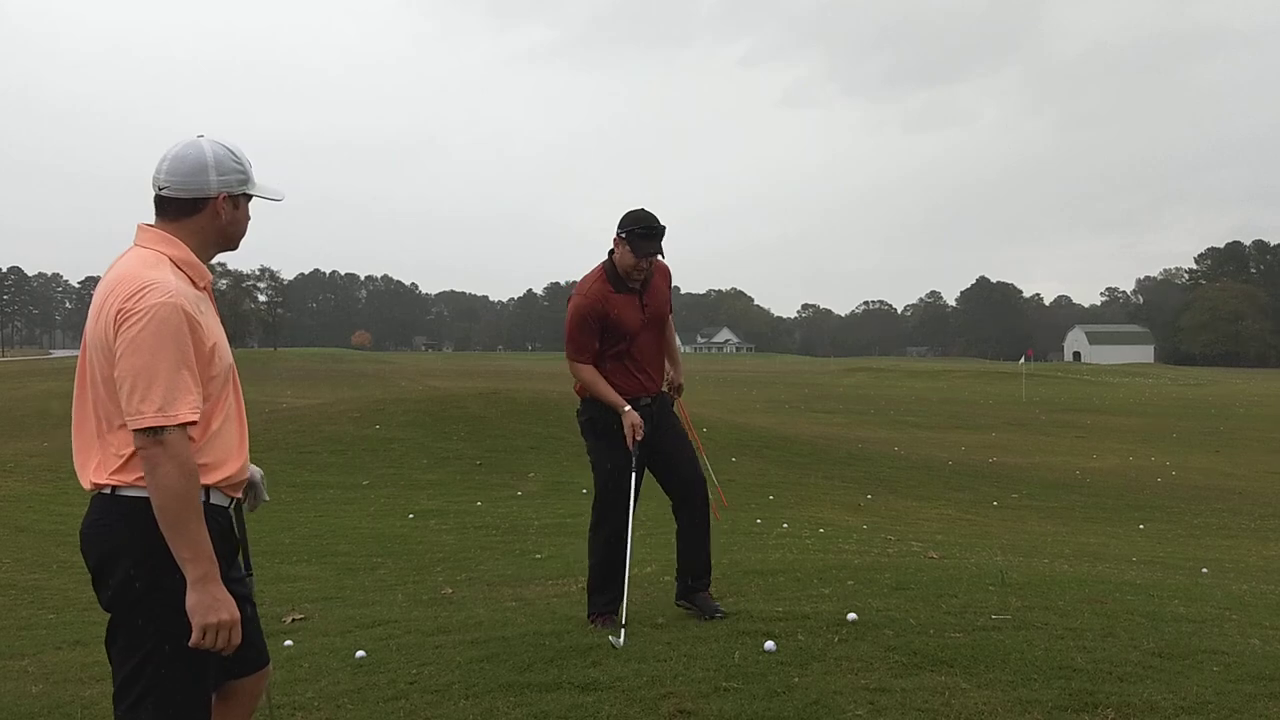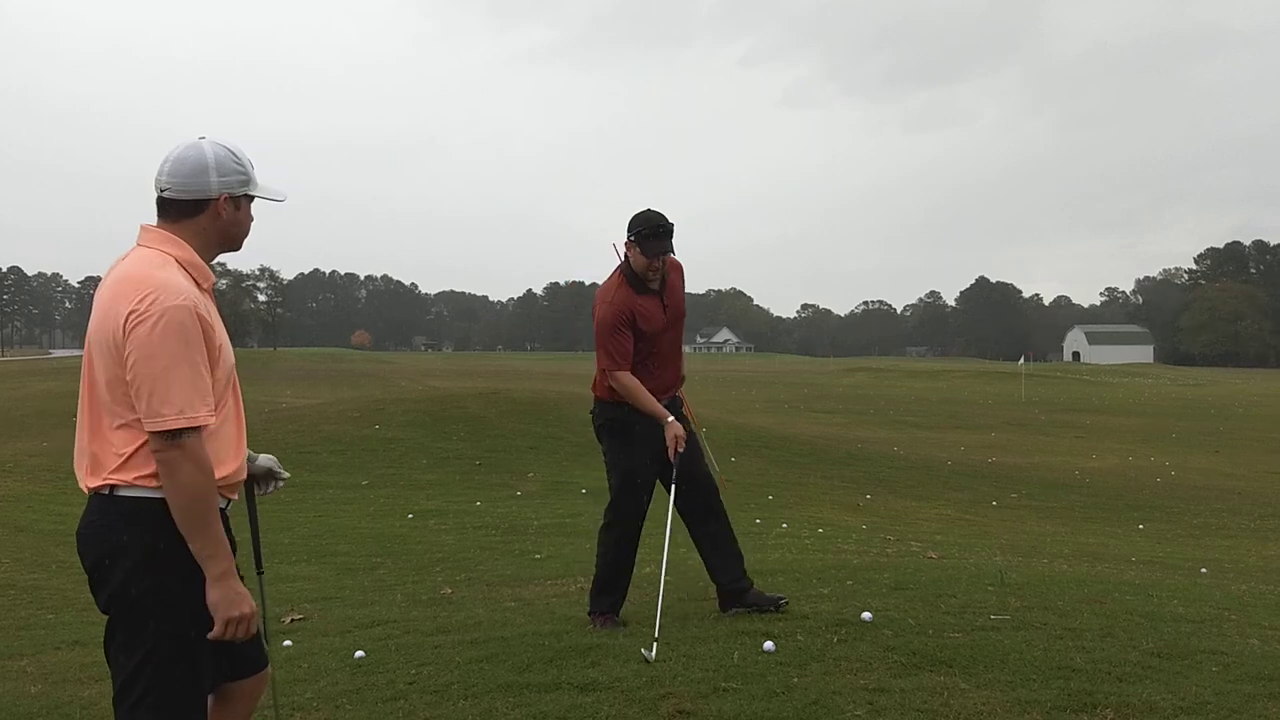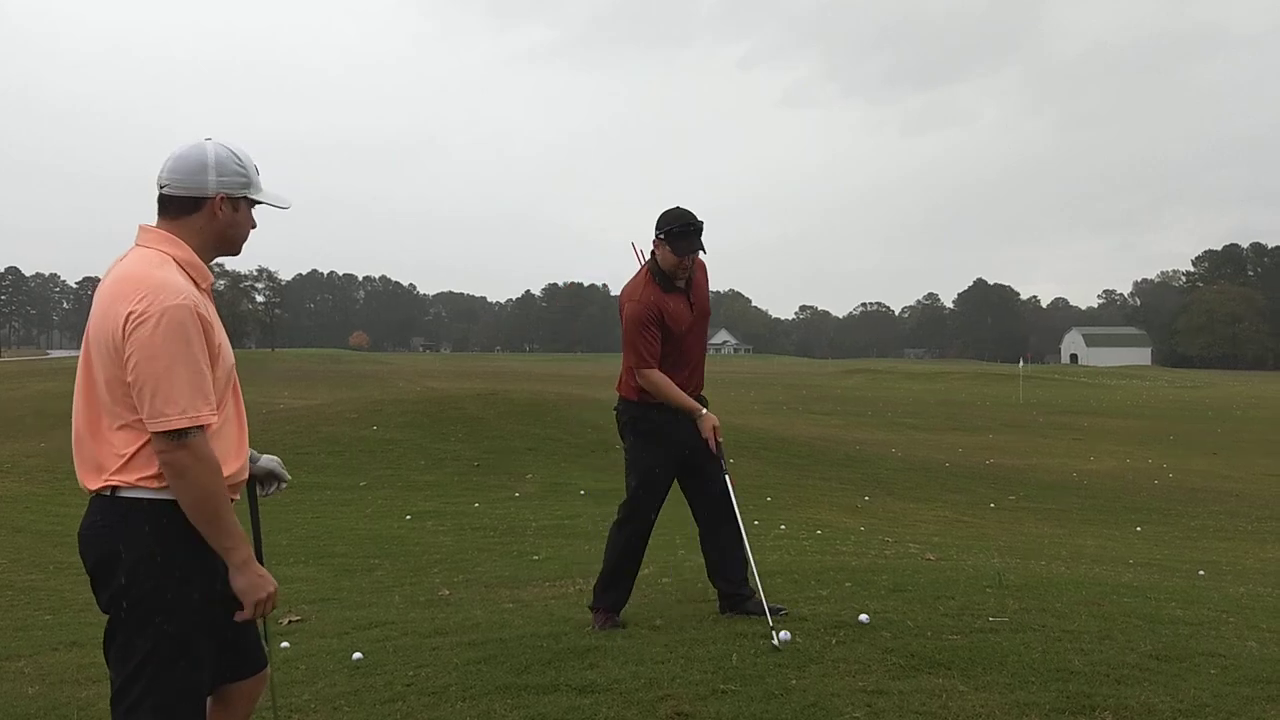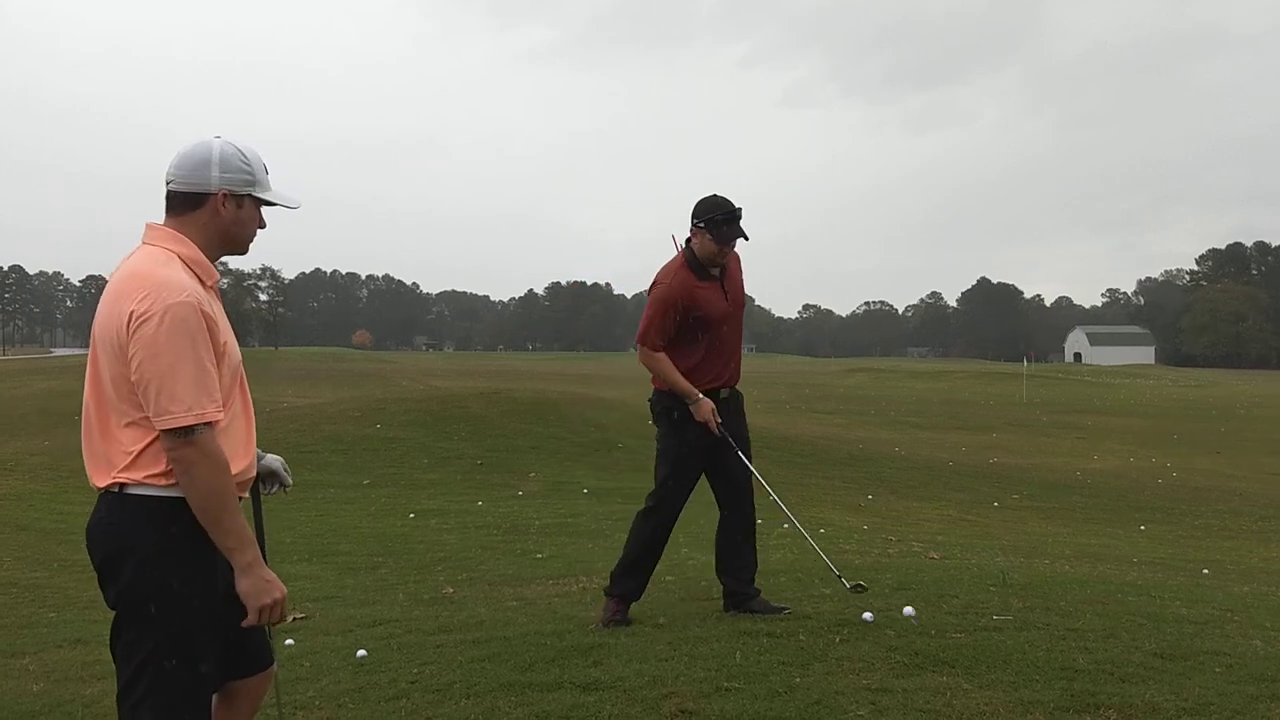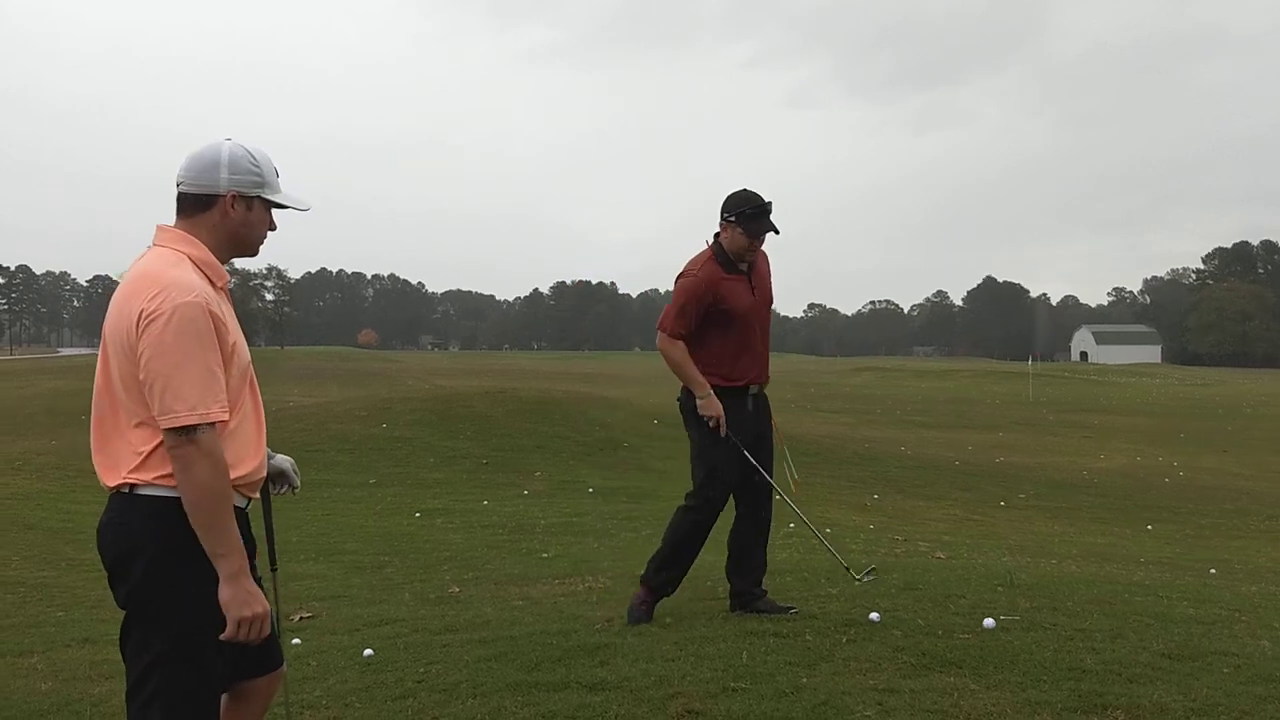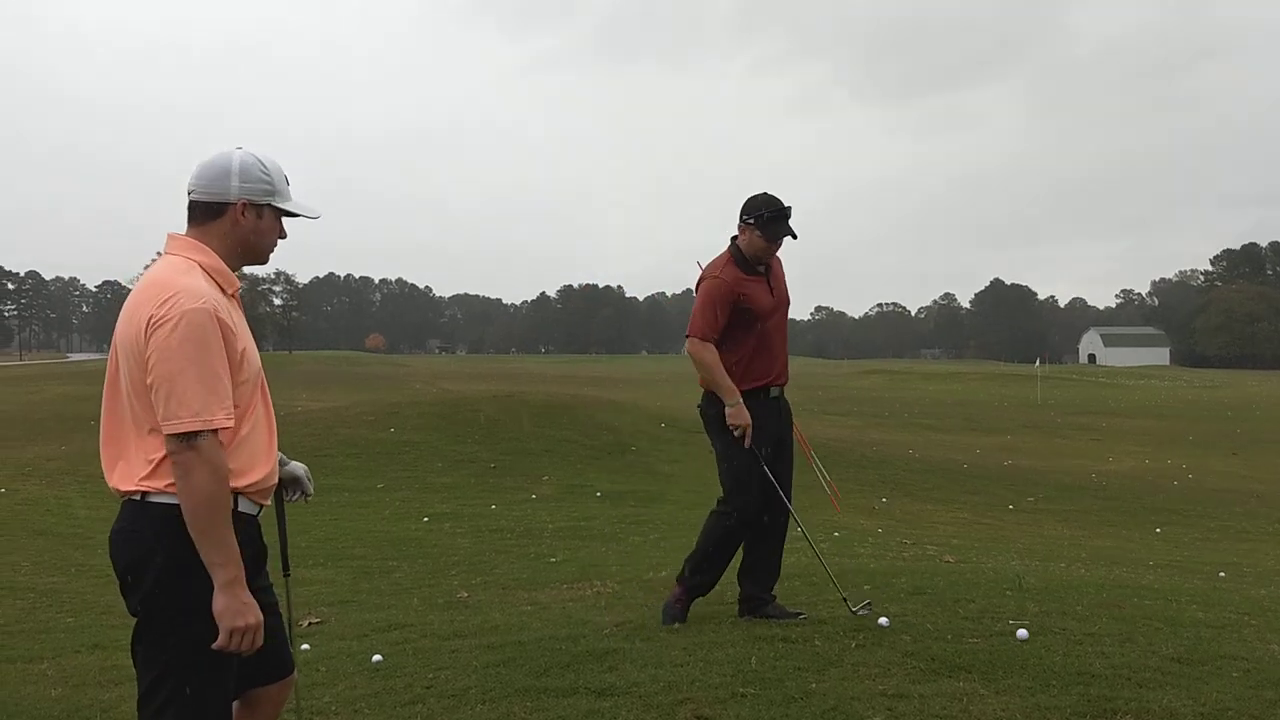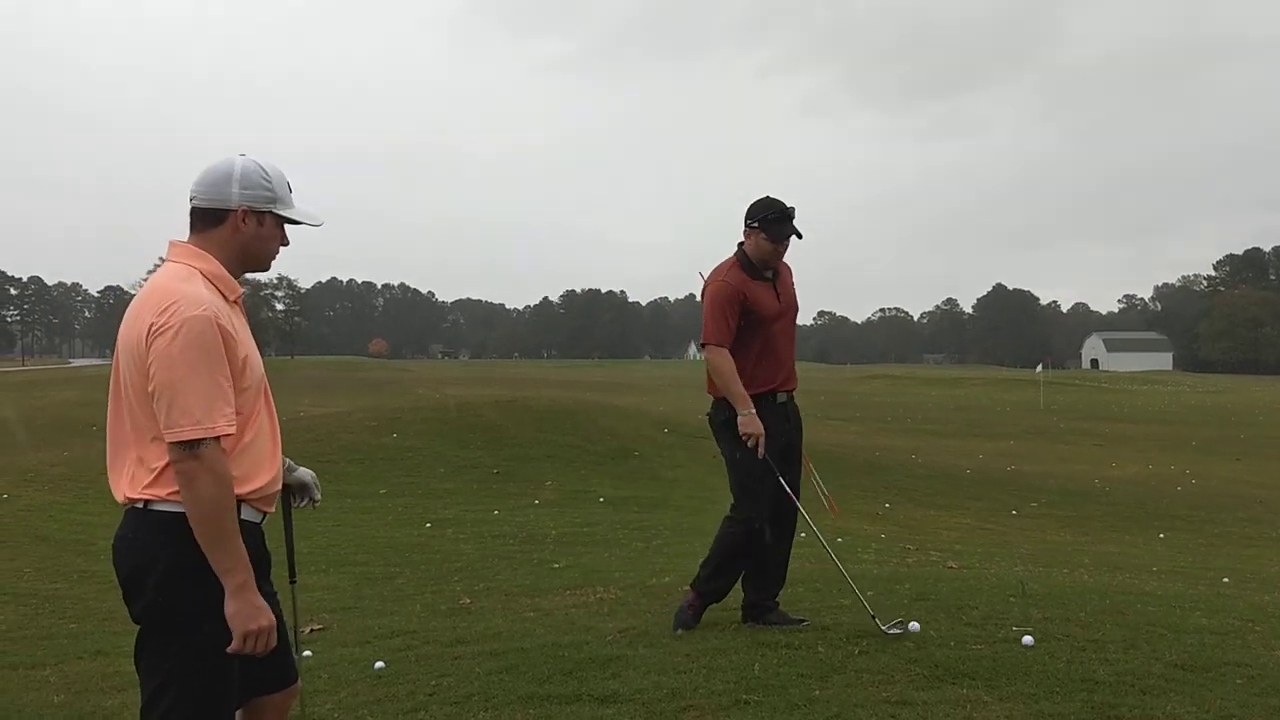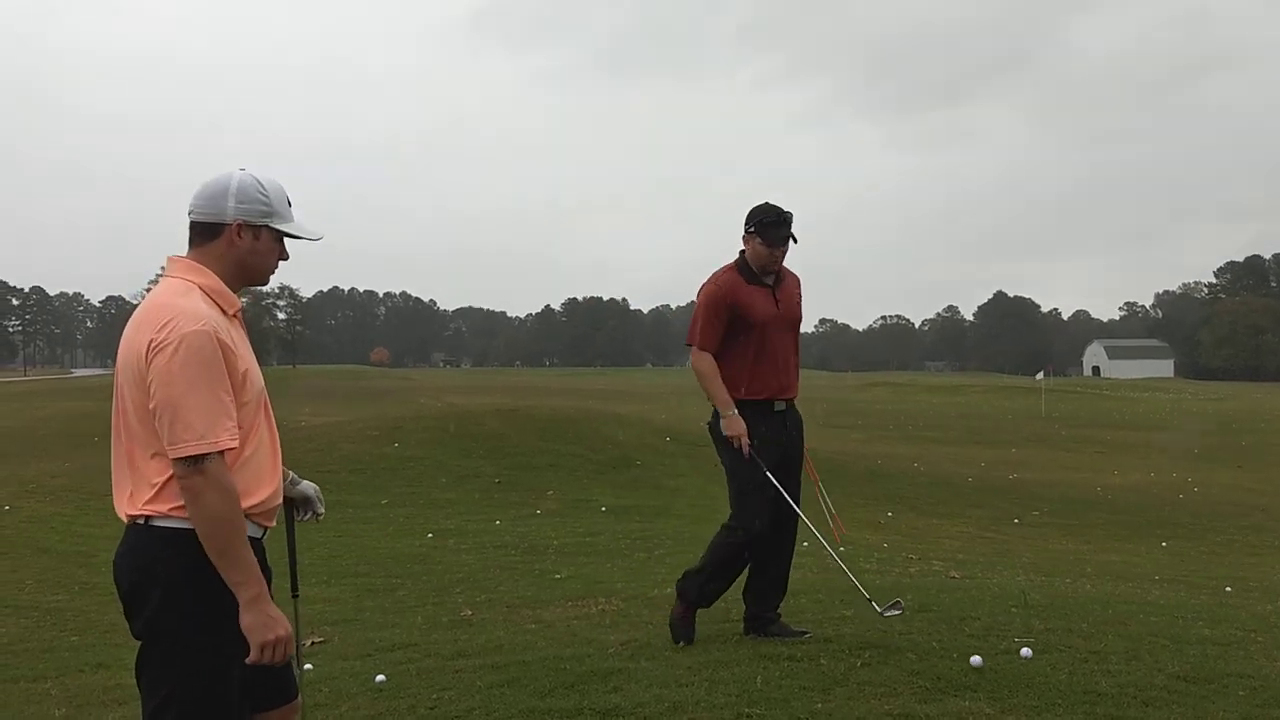
dt=0.2s
person 1, frame 1
left shoulder: (166, 277)
right shoulder: (159, 294)
right elbow: (160, 445)
left wrist: (232, 467)
right wrist: (202, 580)
left hip: (186, 520)
right hip: (157, 531)
person 1, frame 2
left shoulder: (159, 275)
right shoulder: (168, 296)
right elbow: (175, 447)
left wrist: (238, 459)
right wrist: (221, 575)
left hip: (169, 523)
right hip: (153, 530)
person 1, frame 3
left shoulder: (156, 275)
right shoulder: (167, 296)
right elbow: (179, 448)
left wrist: (241, 458)
right wrist: (241, 562)
left hip: (169, 524)
right hip: (155, 533)
person 1, frame 4
left shoulder: (169, 276)
right shoulder: (170, 293)
right elbow: (187, 444)
left wrist: (246, 456)
right wrist: (248, 563)
left hip: (180, 521)
right hip: (163, 530)
person 1, frame 5
left shoulder: (182, 278)
right shoulder: (180, 293)
right elbow: (189, 444)
left wrist: (254, 455)
right wrist: (235, 574)
left hip: (192, 522)
right hip: (174, 529)
person 1, frame 6
left shoulder: (197, 287)
right shoulder: (190, 301)
right elbow: (191, 451)
left wrist: (268, 461)
right wrist: (228, 583)
left hip: (208, 528)
right hip: (185, 539)
person 1, frame 7
left shoulder: (202, 295)
right shoulder: (191, 308)
right elbow: (194, 458)
left wrist: (275, 467)
right wrist: (239, 588)
left hip: (211, 535)
right hip: (188, 548)
person 1, frame 8
left shoulder: (201, 310)
right shoulder: (190, 323)
right elbow: (198, 473)
left wrist: (279, 481)
right wrist: (254, 599)
left hip: (209, 552)
right hip: (190, 560)
person 2, frame 1
left shoulder: (660, 275)
right shoulder: (589, 296)
right elbow: (579, 365)
left wrist: (676, 366)
right wrist: (623, 409)
left hip: (656, 405)
right hip: (609, 415)
left knee: (692, 489)
right knee: (613, 511)
left ankle: (693, 587)
right ankle: (603, 606)
person 2, frame 2
left shoulder: (673, 273)
right shoulder: (613, 302)
right elbow: (618, 375)
right wrist: (664, 420)
left hip: (668, 408)
right hip: (625, 417)
left knee: (703, 500)
right knee: (626, 513)
left ankle: (735, 589)
right ankle: (604, 607)
person 2, frame 3
left shoulder: (697, 271)
right shoulder: (641, 300)
right elbow: (645, 373)
right wrist: (699, 413)
left hip: (690, 408)
right hip: (648, 415)
left knee: (718, 503)
right knee: (639, 512)
left ankle: (735, 593)
right ankle: (606, 605)
person 2, frame 4
left shoulder: (732, 262)
right shoulder: (673, 284)
right elbow: (649, 351)
right wrist: (695, 400)
left hip: (726, 400)
right hip: (682, 407)
left knee: (739, 499)
right knee: (665, 503)
left ankle: (740, 592)
right ankle: (620, 596)
person 2, frame 5
left shoulder: (759, 262)
right shoulder: (700, 277)
right elbow: (667, 340)
right wrist: (704, 394)
left hip: (754, 399)
right hip: (714, 404)
left knee: (757, 500)
right knee: (707, 499)
left ankle: (747, 591)
right ankle: (652, 587)
person 2, frame 6
left shoulder: (773, 267)
right shoulder: (721, 279)
right elbow: (698, 345)
right wrist: (733, 403)
left hip: (774, 402)
right hip: (737, 409)
left knee: (776, 504)
right knee: (739, 504)
left ankle: (757, 597)
right ankle: (687, 588)
person 2, frame 7
left shoulder: (782, 273)
right shoulder: (726, 283)
right elbow: (715, 351)
right wrist: (746, 411)
left hip: (784, 408)
right hip: (745, 415)
left knee: (782, 511)
right knee: (751, 512)
left ankle: (761, 603)
right ankle: (701, 593)
person 2, frame 8
left shoulder: (790, 283)
right shoulder: (721, 287)
right elbow: (700, 354)
right wrist: (729, 414)
left hip: (785, 417)
right hip: (744, 421)
left knee: (782, 522)
right knee: (750, 522)
left ankle: (763, 615)
right ankle: (689, 596)
